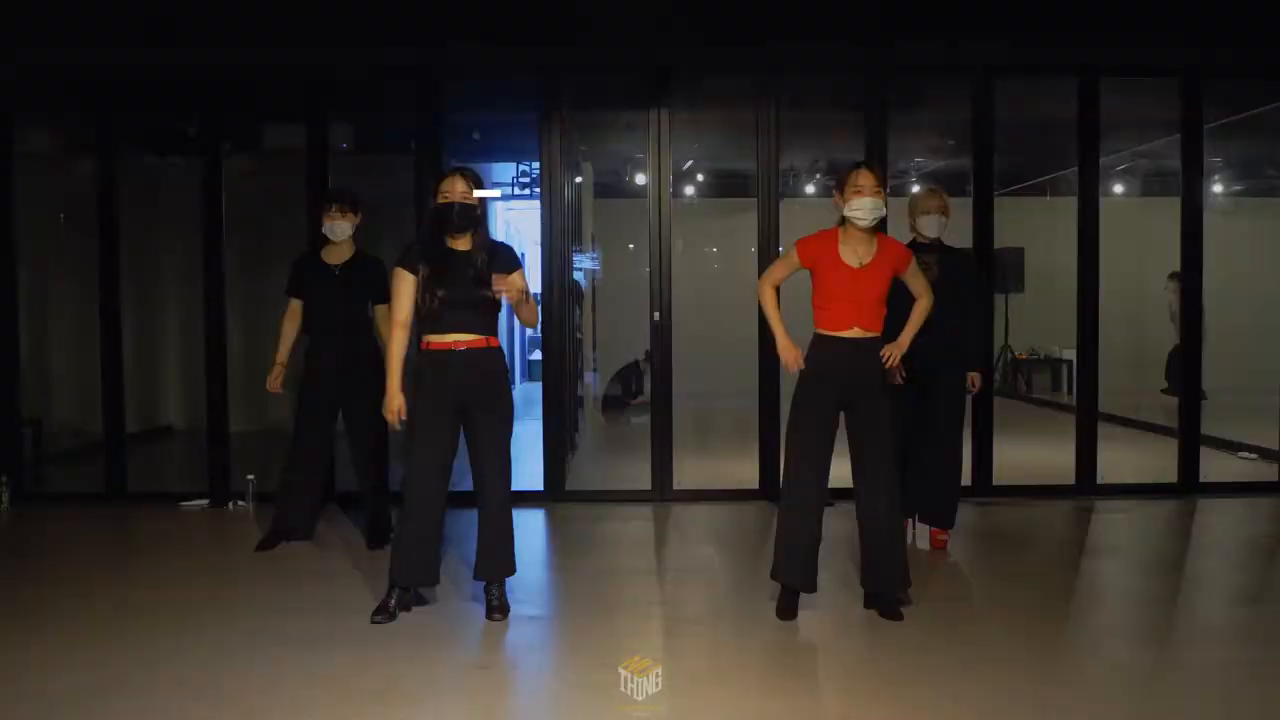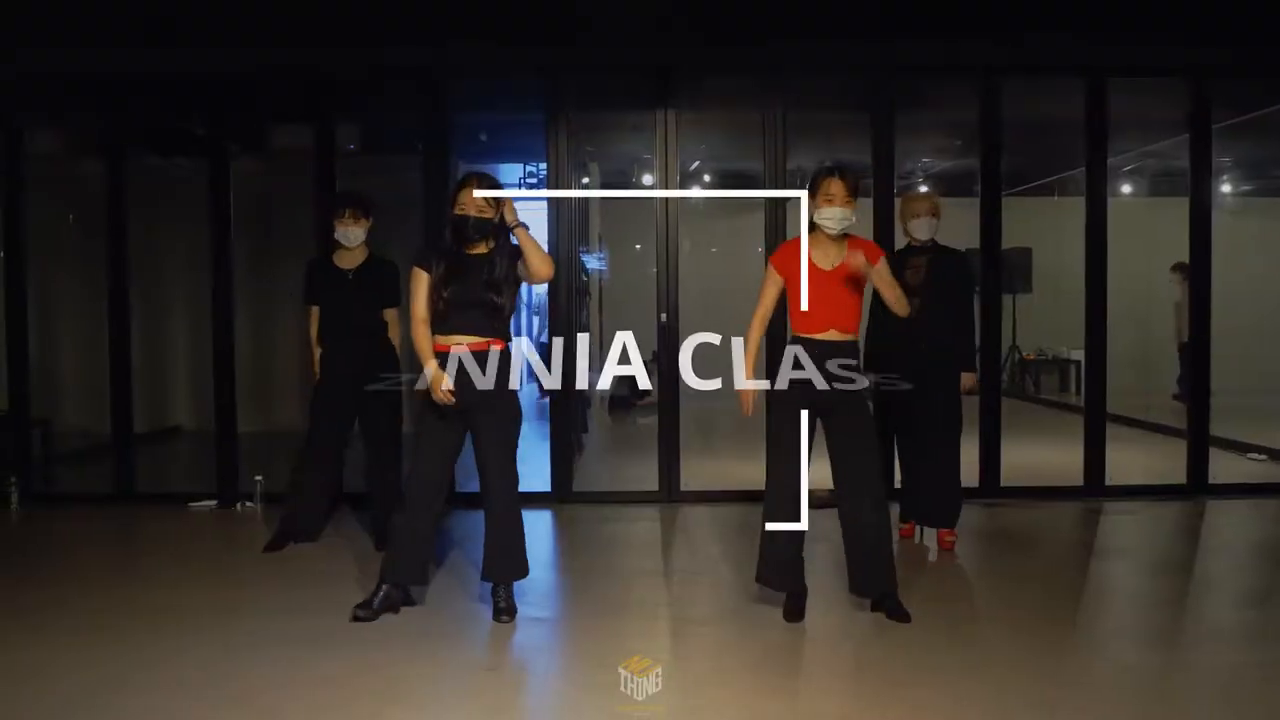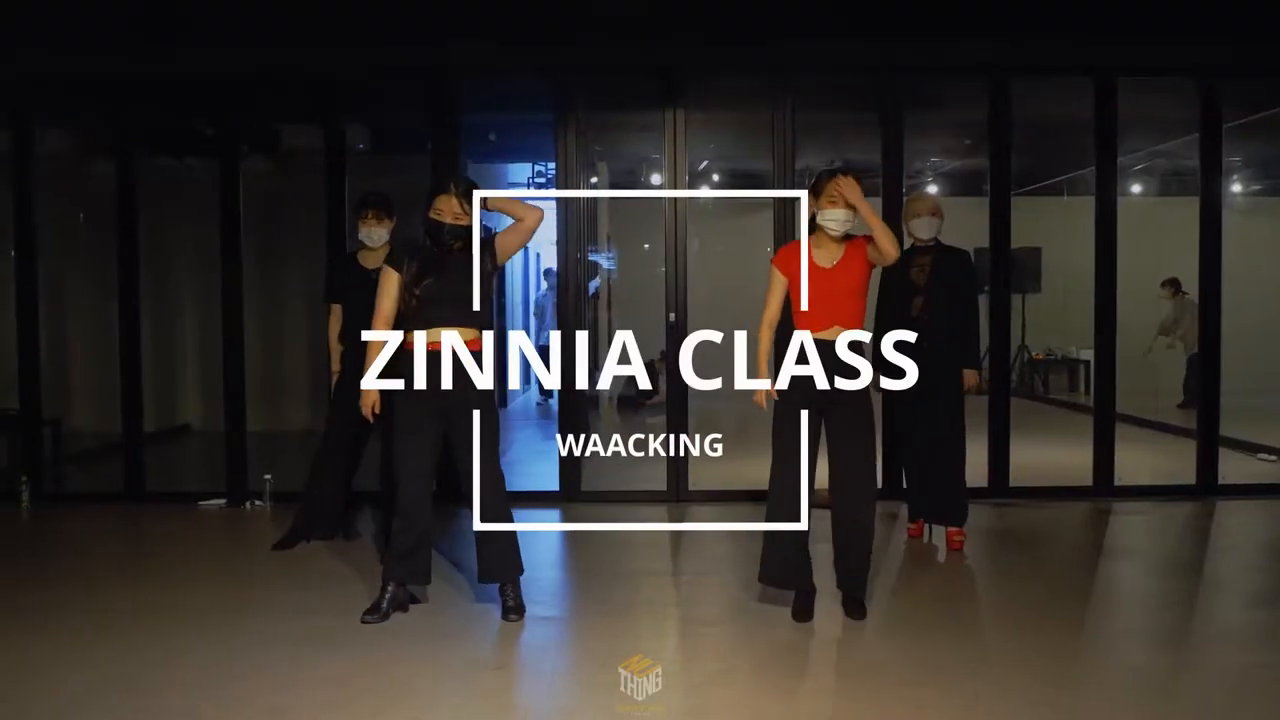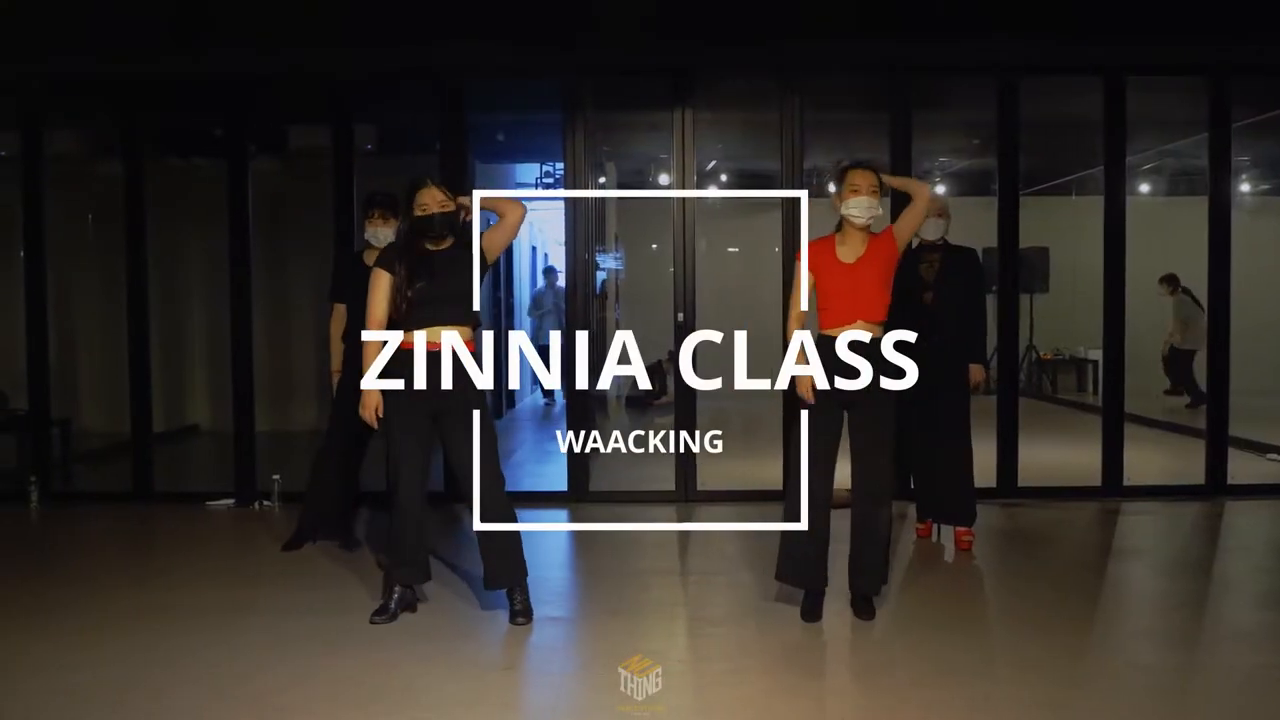
dt=0.4s
person 1, frame 1
left shoulder: (894, 251)
right shoulder: (820, 249)
left elbow: (923, 296)
right elbow: (767, 282)
left wrist: (904, 339)
right wrist: (784, 340)
left hip: (872, 368)
right hip: (824, 361)
left knee: (881, 484)
right knee: (804, 478)
left ankle: (880, 586)
right ankle: (792, 584)
person 1, frame 2
left shoulder: (866, 252)
right shoulder: (788, 254)
left elbow: (901, 307)
right elbow: (762, 315)
left wrist: (868, 272)
right wrist: (749, 371)
left hip: (846, 369)
right hip: (798, 367)
left knee: (863, 482)
right knee: (786, 481)
left ankle: (880, 589)
right ankle: (792, 586)
person 1, frame 3
left shoulder: (863, 250)
right shoulder: (790, 255)
left elbow: (893, 253)
right elbow: (770, 318)
left wrist: (861, 201)
right wrist: (763, 373)
left hip: (849, 368)
left knee: (856, 483)
right knee: (791, 481)
left ankle: (851, 583)
right ankle: (801, 584)
person 1, frame 4
left shoulder: (889, 244)
right shoulder: (815, 251)
left elbow: (924, 195)
right elbow: (796, 315)
left wrist: (884, 177)
right wrist: (800, 367)
left hip: (873, 363)
right hip: (825, 361)
left knee: (874, 481)
right knee: (812, 478)
left ankle: (863, 584)
right ankle: (812, 584)
person 2, frame 1
left shoulder: (500, 256)
right shoulder: (418, 256)
left elbow: (531, 321)
right elbow: (400, 322)
left wrist: (520, 294)
right wrist: (394, 386)
left hip: (491, 373)
right hip: (436, 375)
left knee: (494, 485)
right knee: (424, 485)
left ankle: (494, 585)
right ankle: (401, 585)
person 2, frame 2
left shoulder: (509, 258)
right shoulder: (432, 260)
left elbow: (544, 273)
right elbow: (419, 320)
left wrist: (516, 225)
right wrist: (432, 370)
left hip: (494, 375)
right hip: (443, 374)
left knee: (499, 483)
right knee: (424, 481)
left ankle: (502, 586)
right ankle: (394, 584)
person 2, frame 3
left shoulder: (485, 253)
right shoulder: (405, 258)
left elbow: (533, 216)
right elbow: (383, 320)
left wrist: (489, 204)
right wrist: (370, 380)
left hip: (469, 374)
right hip: (417, 374)
left knee: (486, 480)
right knee: (411, 483)
left ankle: (508, 583)
right ankle: (397, 584)
person 2, frame 4
left shoulder: (474, 252)
right shoulder: (394, 258)
left elbow: (515, 211)
right elbow: (375, 324)
left wrist: (471, 203)
right wrist: (369, 384)
left hip: (460, 372)
right hip: (407, 374)
left knee: (485, 480)
right knee: (406, 484)
left ankle: (515, 584)
right ankle: (402, 586)
person 3, frame 1
left shoulder: (375, 274)
right shoulder: (306, 267)
left elbow: (382, 319)
right elbow: (294, 314)
right wrist: (280, 362)
left hip: (362, 364)
right hip: (321, 364)
left knee: (373, 449)
right knee: (307, 445)
left ankle: (377, 527)
right ankle: (288, 525)
person 3, frame 2
left shoulder: (384, 270)
right shoulder: (318, 269)
left elbow: (392, 323)
right elbow: (315, 322)
left wrist: (394, 369)
right wrist: (318, 367)
left hip: (377, 367)
right hip: (335, 367)
left knee: (383, 447)
right knee: (320, 446)
left ankle: (386, 528)
right ankle: (297, 526)
person 3, frame 3
right shoulder: (340, 268)
right elbow: (335, 320)
right wrist: (336, 368)
right hip: (354, 368)
left knee: (396, 449)
right knee: (337, 445)
right ankle: (309, 525)
person 3, frame 4
right shoulder: (346, 266)
right elbow: (338, 318)
right wrist: (336, 367)
right hip: (357, 368)
right knee: (338, 445)
right ankle: (314, 524)
person 4, frame 1
left shoulder: (959, 259)
right elbow: (889, 315)
left wrist: (974, 366)
right hip: (906, 365)
left knee: (946, 446)
right knee: (903, 441)
left ankle: (938, 521)
right ankle: (904, 510)
person 4, frame 2
left shoulder: (955, 261)
right shoulder: (890, 264)
left elbow: (965, 317)
right elbow: (878, 317)
left wrist: (967, 365)
right wrist: (873, 363)
left hip: (942, 364)
right hip: (899, 366)
left knee: (942, 443)
right knee: (908, 443)
left ankle: (943, 520)
right ankle: (910, 514)
person 4, frame 3
left shoulder: (958, 260)
right shoulder: (894, 265)
left elbow: (969, 315)
right elbow: (883, 317)
left wrist: (970, 363)
right wrist: (880, 363)
left hip: (945, 363)
left knee: (948, 441)
right knee: (911, 441)
left ankle: (953, 519)
right ankle: (918, 513)
person 4, frame 4
left shoulder: (965, 259)
right shoulder: (900, 262)
left elbow: (976, 311)
right elbow: (892, 312)
left wrist: (976, 358)
left hip: (952, 359)
right hip: (912, 360)
left knee: (954, 438)
right knee: (918, 439)
left ankle: (961, 518)
right ankle: (926, 512)
